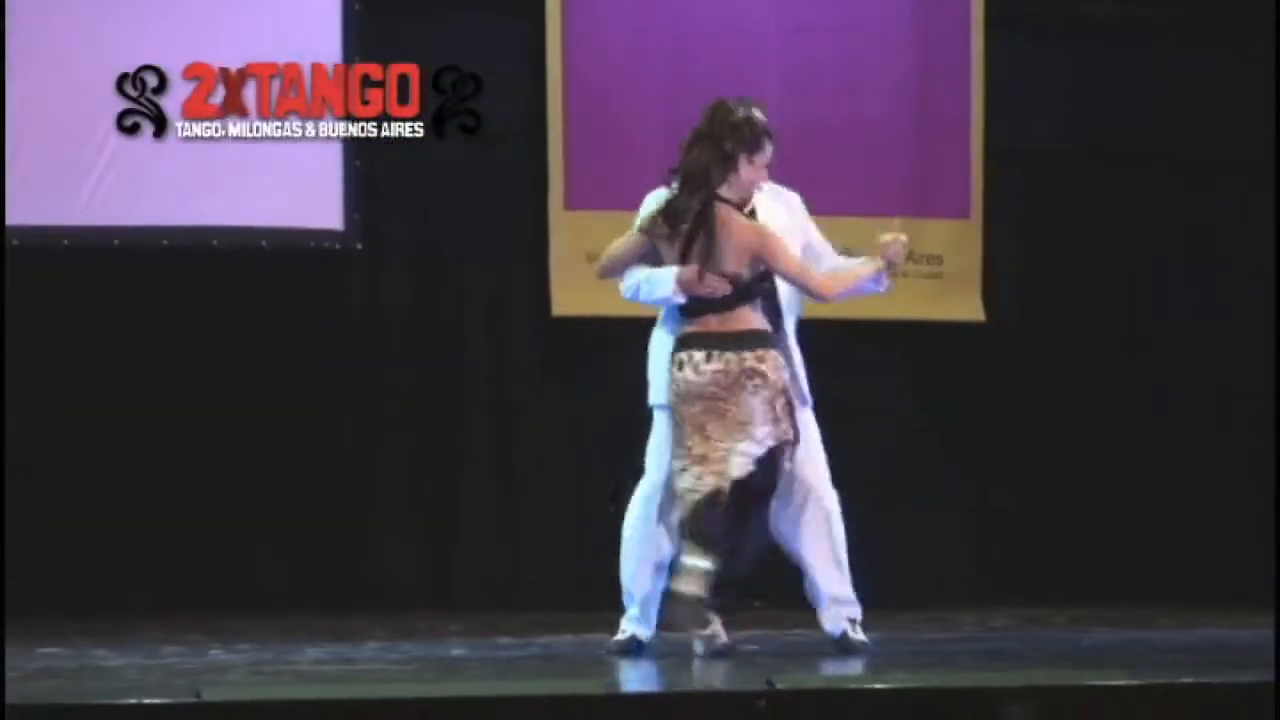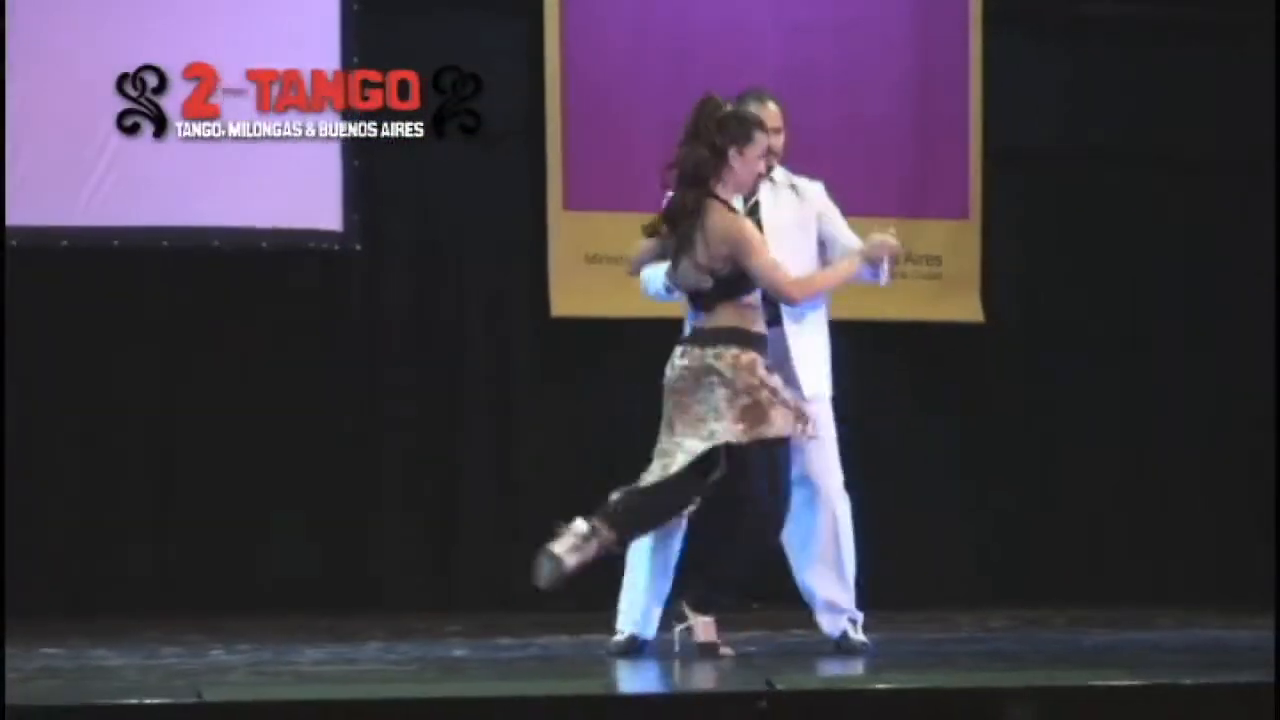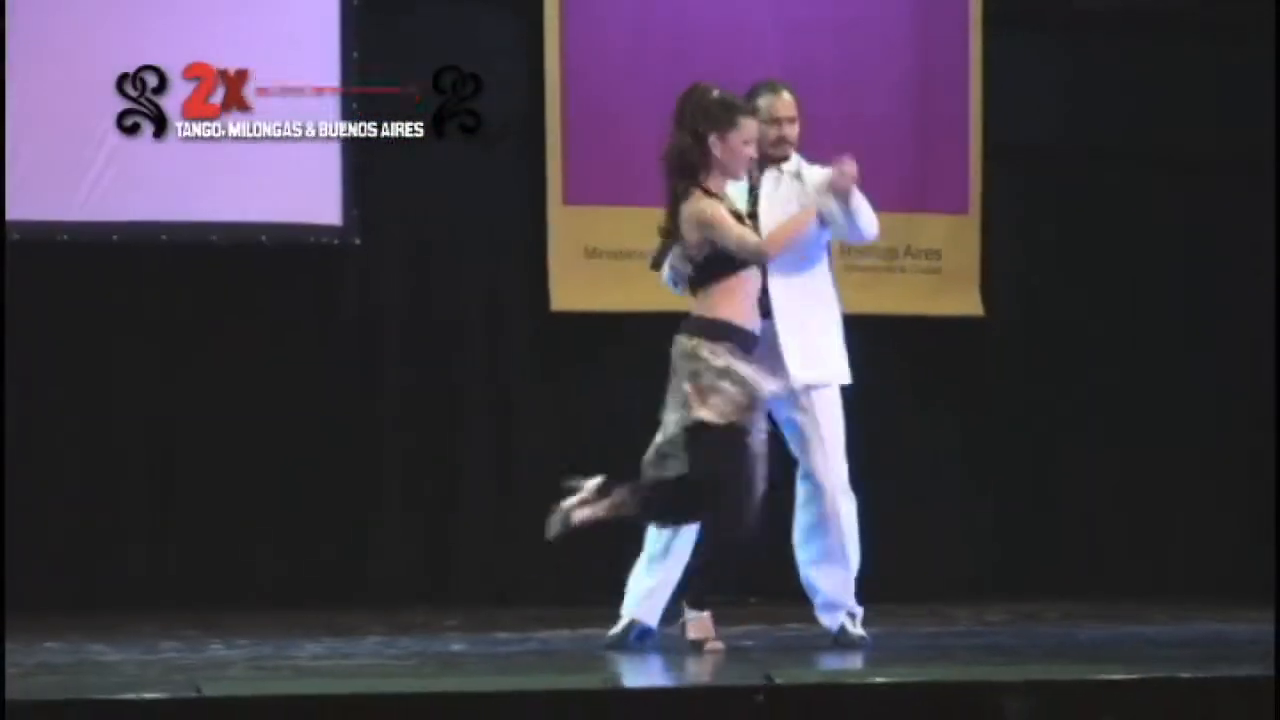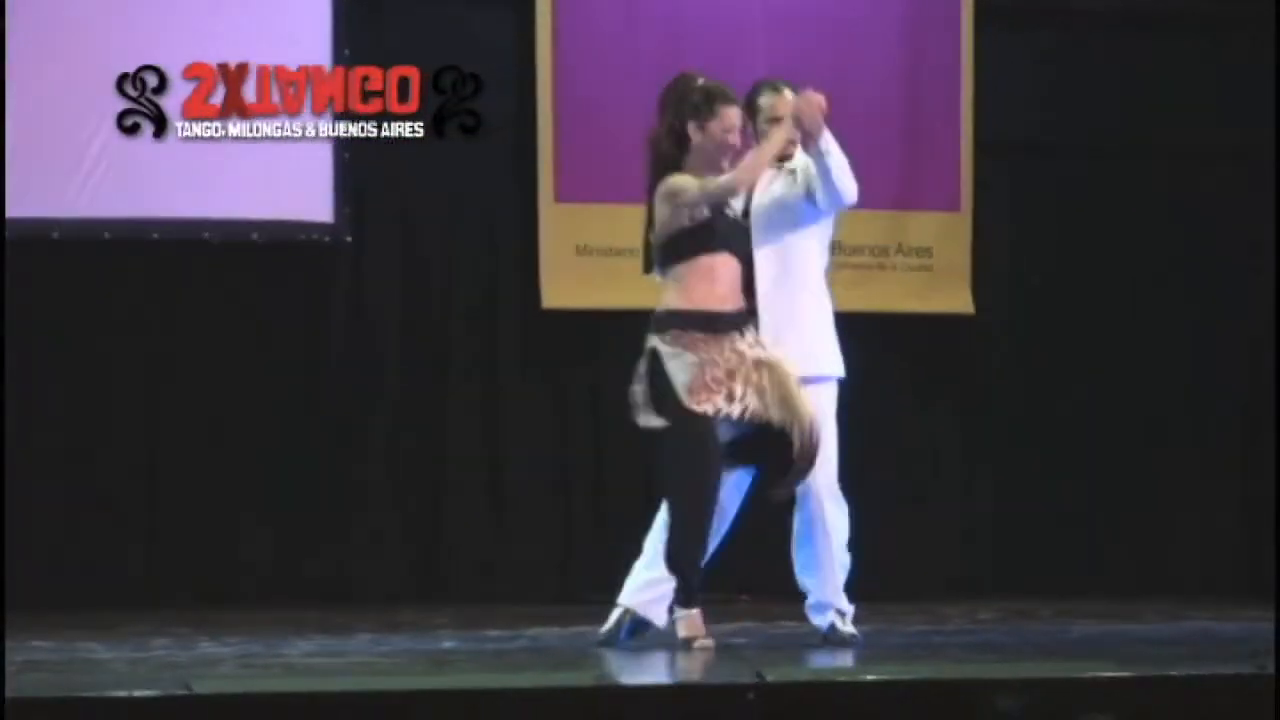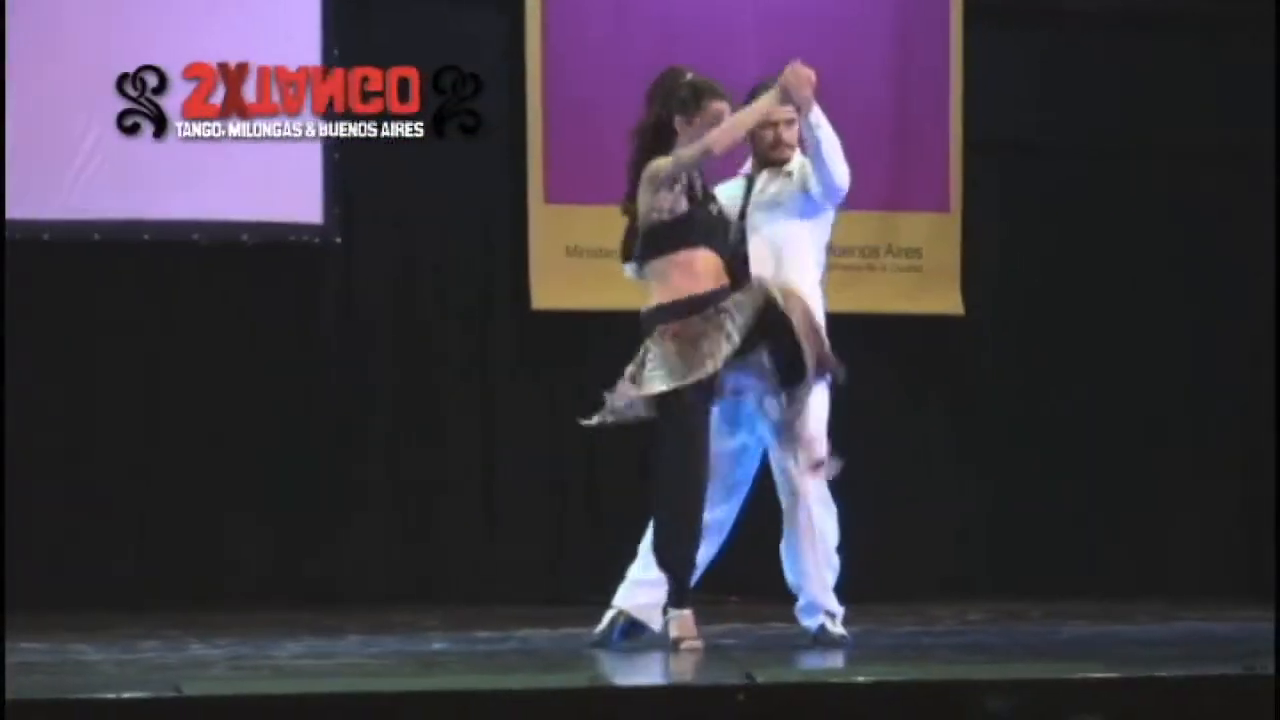
dt=0.1s
person 1, frame 1
left shoulder: (668, 217)
right shoulder: (749, 233)
left elbow: (606, 267)
right elbow: (826, 288)
right wrist: (882, 259)
left hip: (692, 368)
right hip: (756, 365)
left knee: (704, 484)
right knee: (750, 488)
person 1, frame 2
left shoulder: (681, 216)
right shoulder: (732, 227)
left elbow: (642, 262)
right elbow: (794, 292)
right wrist: (859, 259)
left hip: (693, 363)
right hip: (737, 367)
left knee: (675, 483)
person 1, frame 3
left shoulder: (707, 206)
right shoulder: (704, 209)
left elbow: (682, 263)
right elbow: (763, 249)
right wrist: (822, 200)
left hip: (723, 356)
right hip: (718, 357)
right knee: (731, 496)
left ankle: (608, 495)
person 1, frame 4
left shoulder: (708, 201)
right shoulder: (675, 187)
right elbow: (726, 187)
right wrist: (784, 129)
left hip: (730, 340)
right hip: (686, 342)
left knee: (792, 443)
right knee: (694, 484)
right ankle: (687, 609)
person 1, frame 5
left shoulder: (697, 190)
right shoulder: (659, 174)
right elbow: (713, 147)
right wrist: (777, 95)
left hip: (718, 325)
right hip: (675, 333)
left knee: (778, 312)
right knee: (683, 476)
left ankle: (794, 433)
right ankle: (679, 611)
person 2, frame 1
left shoulder: (783, 203)
right shoulder: (670, 201)
left elbow: (827, 271)
right elbow: (633, 279)
left wrist: (877, 271)
right wrist: (679, 282)
left knee: (809, 490)
right knee: (660, 496)
left ankle: (841, 616)
right ankle: (636, 622)
person 2, frame 2
left shoulder: (806, 195)
left elbow: (845, 260)
right elbow: (655, 274)
left wrist: (872, 259)
right wrist: (673, 275)
left hip: (795, 367)
left knee: (822, 489)
left ankle: (840, 618)
right ankle: (636, 622)
person 2, frame 3
left shoulder: (817, 183)
right shoulder: (720, 195)
left elbow: (860, 230)
right elbow: (681, 270)
left wrist: (850, 196)
right wrist: (678, 264)
left hip: (804, 358)
left knee: (827, 483)
left ankle: (841, 613)
right ankle: (642, 609)
person 2, frame 4
left shoulder: (812, 176)
left elbow: (842, 191)
left wrist: (818, 132)
left hip: (798, 352)
left knee: (817, 483)
left ankle: (831, 611)
right ankle: (642, 603)
person 2, frame 5
left shoulder: (809, 183)
right shoulder: (725, 196)
left elbow: (836, 177)
left wrist: (810, 108)
left knee: (804, 488)
right knee: (706, 489)
left ankle: (822, 613)
right ankle: (640, 603)
